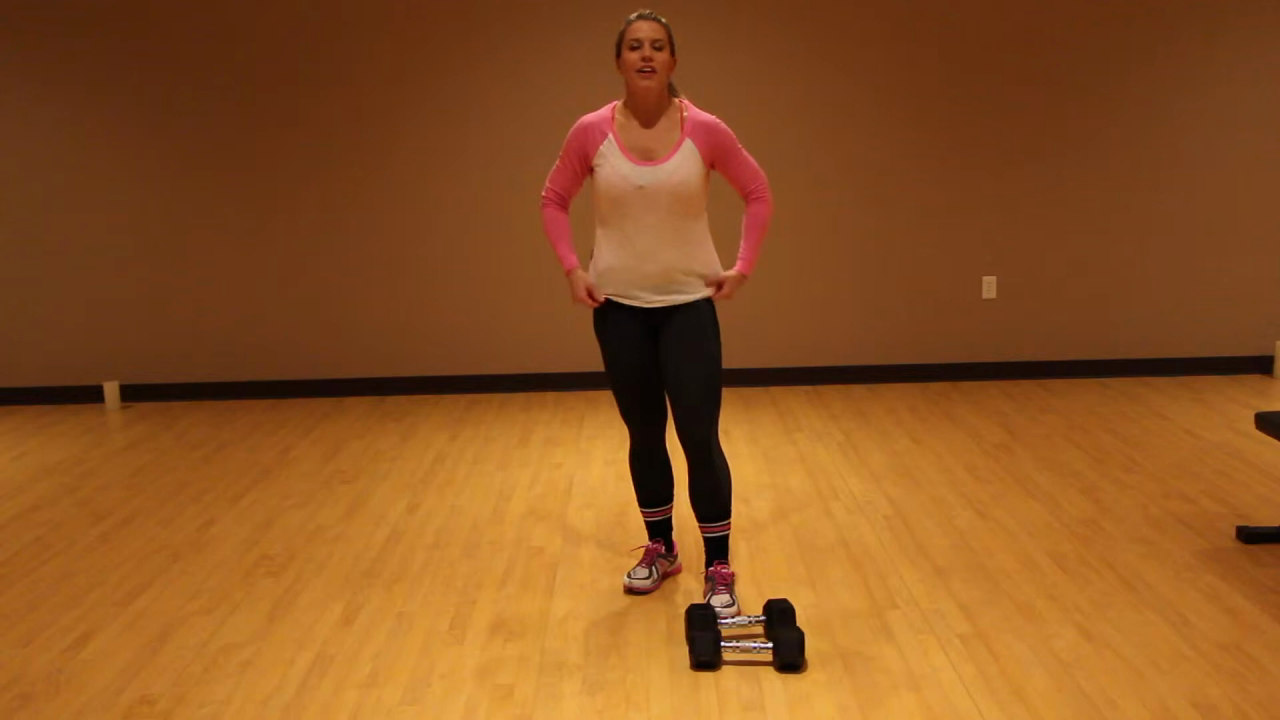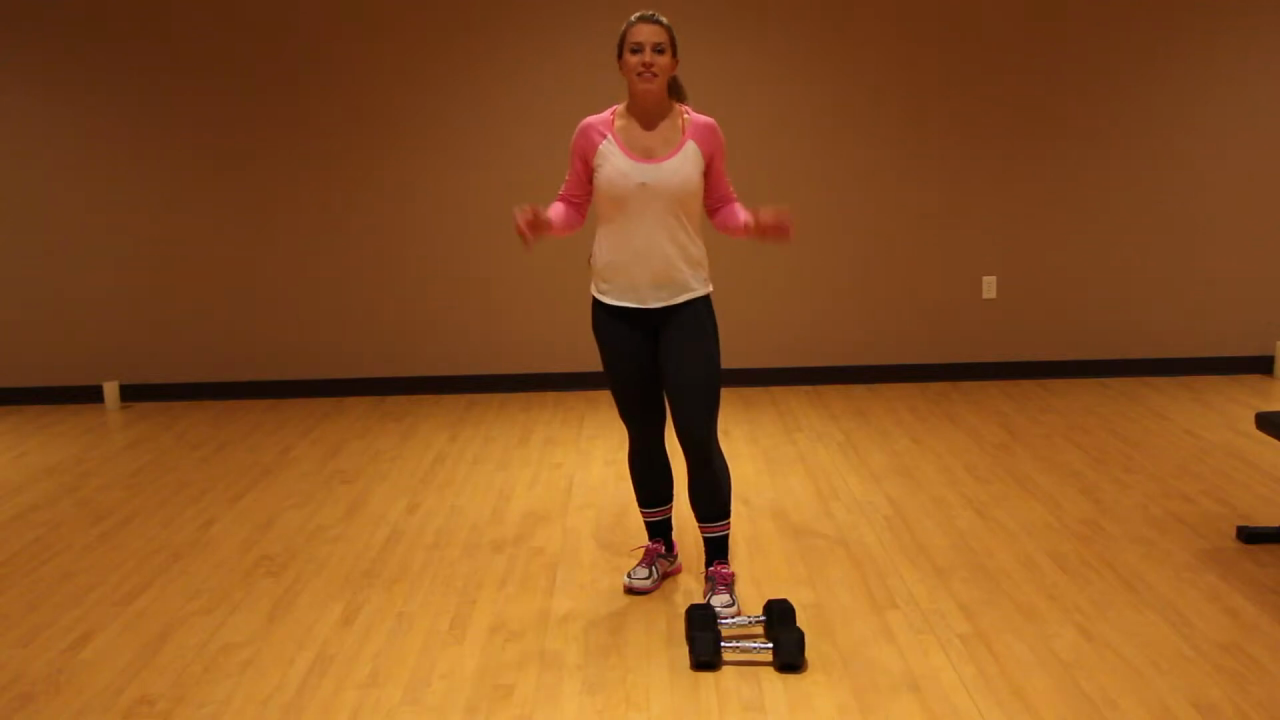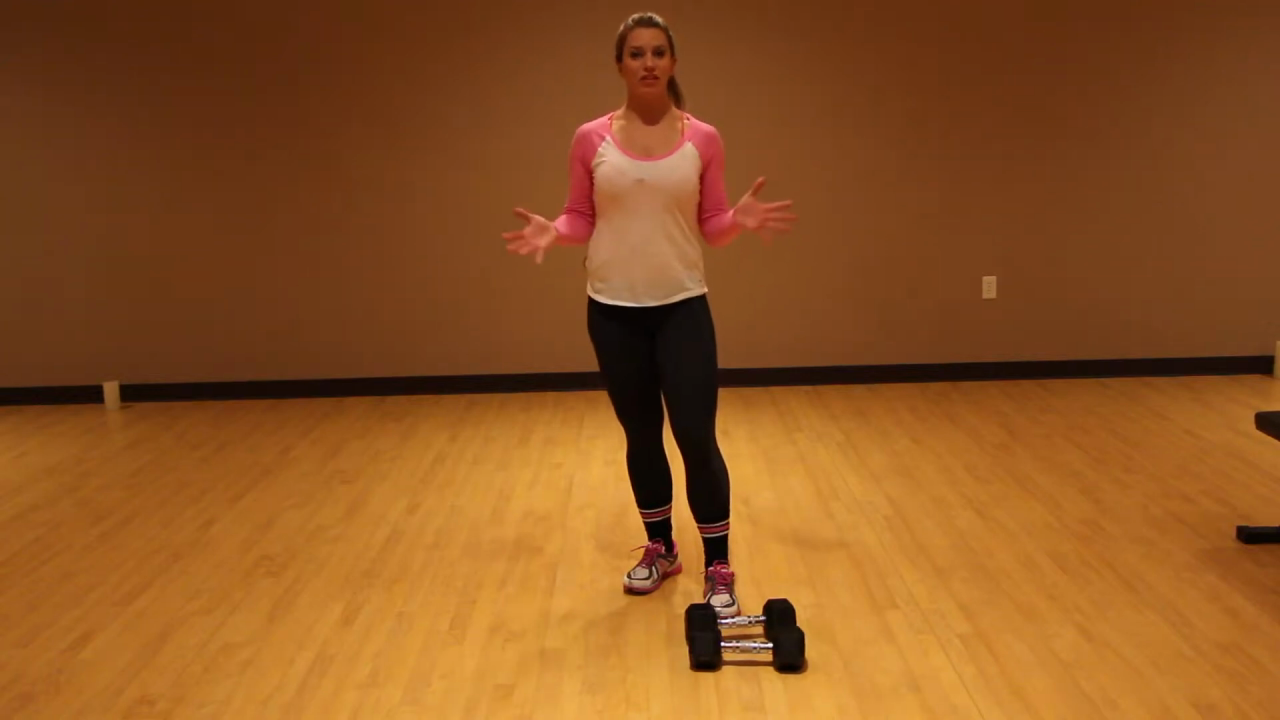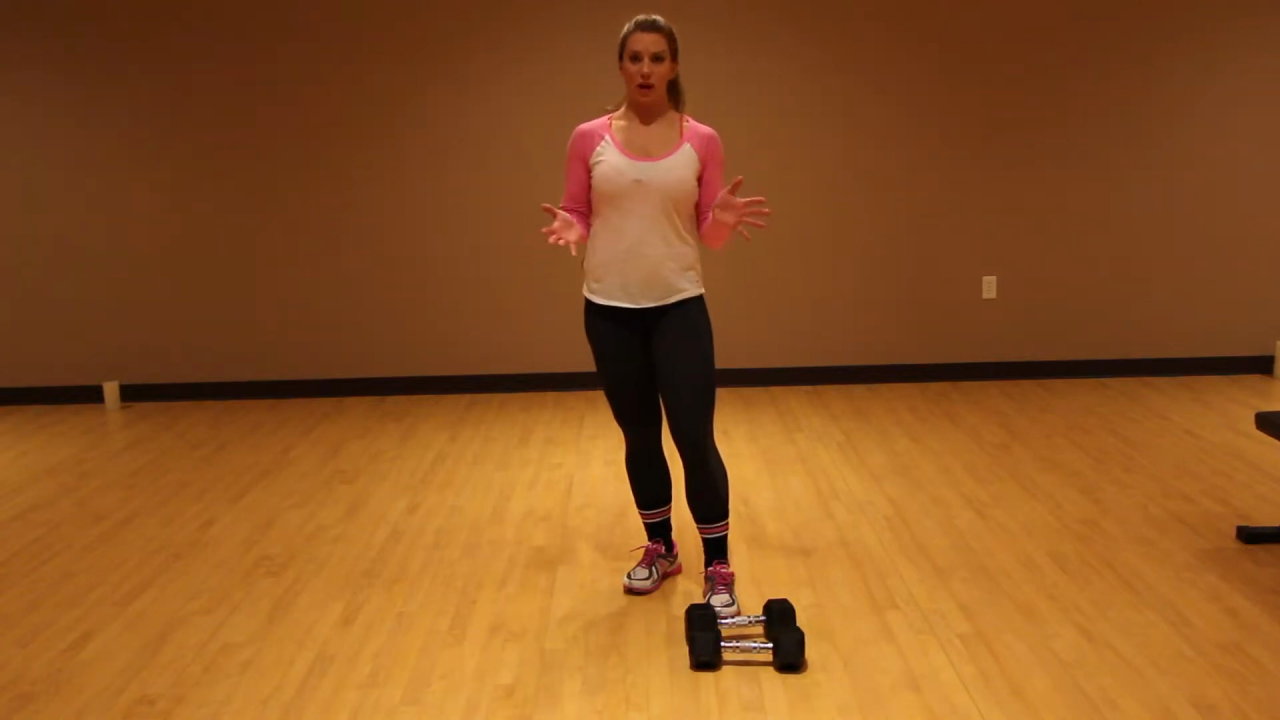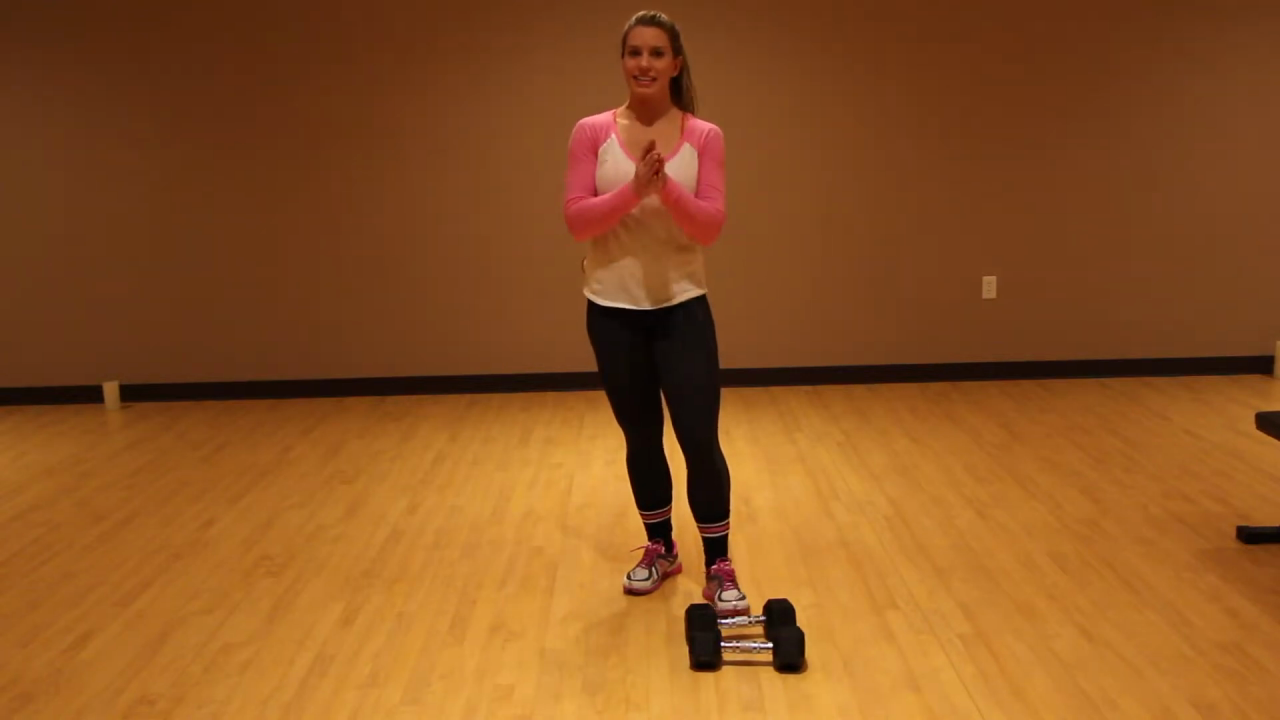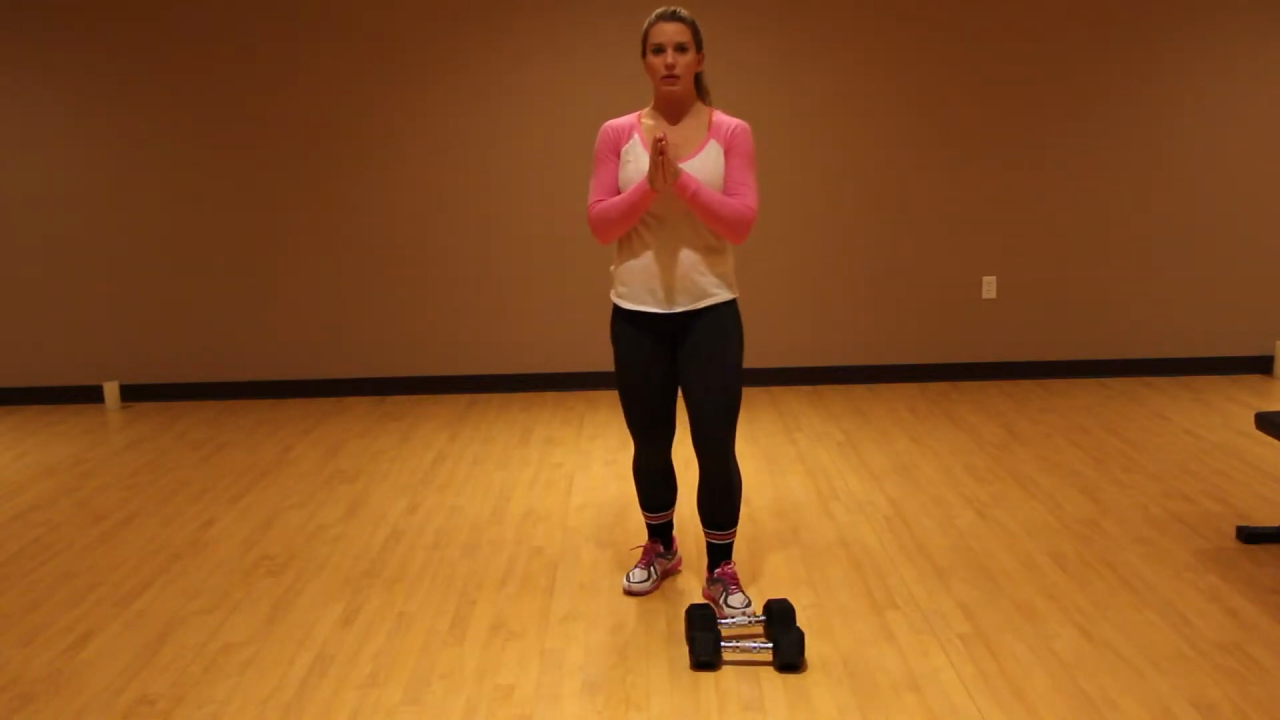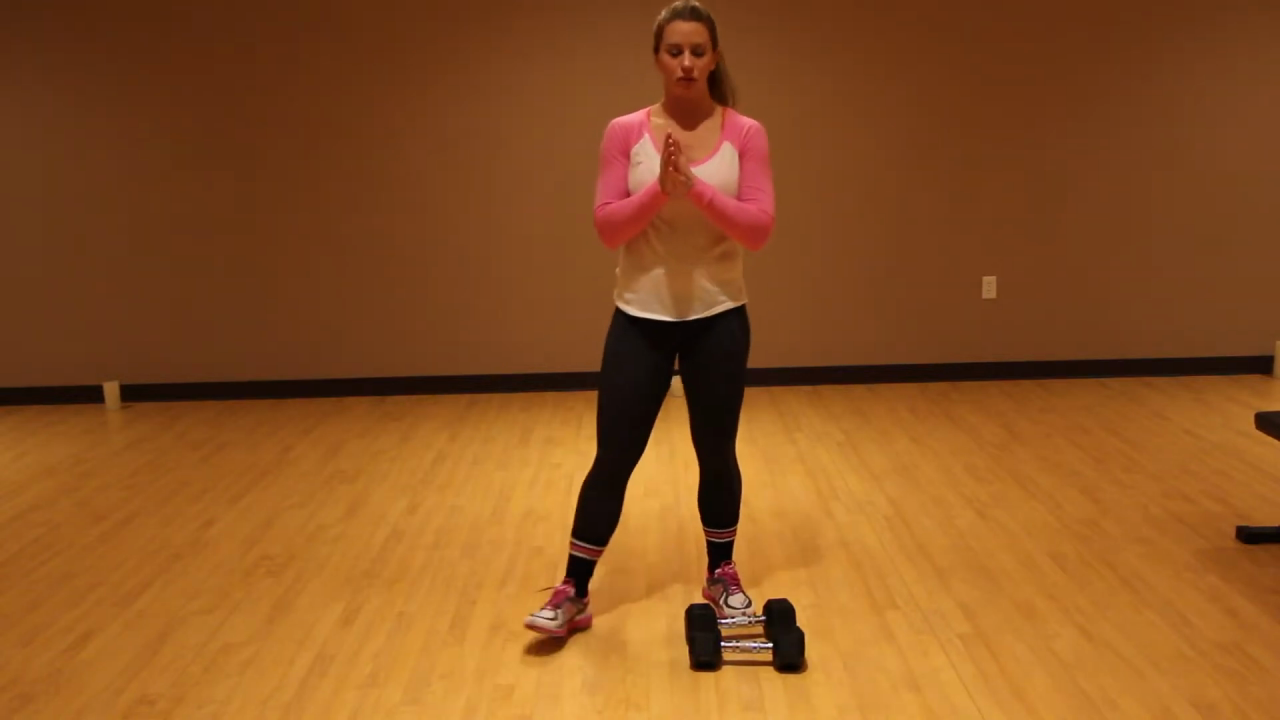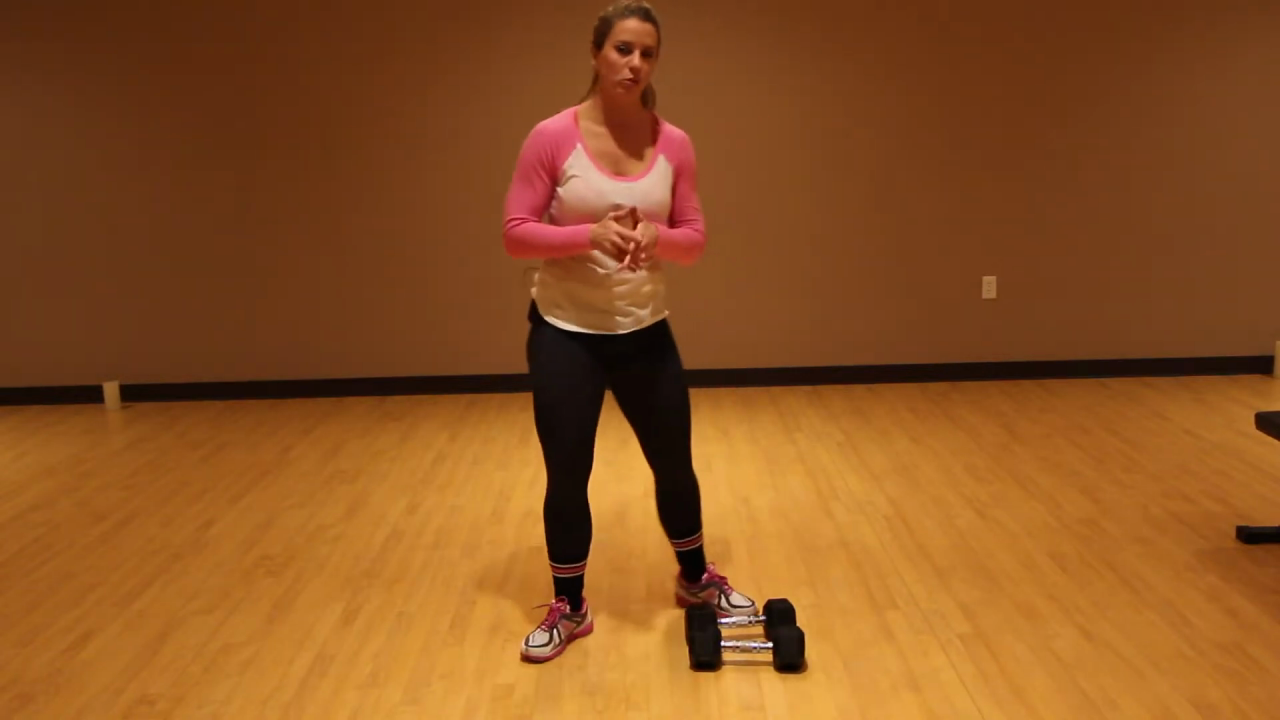
dt=0.5s
person 1, frame 1
left shoulder: (705, 130)
right shoulder: (590, 131)
left elbow: (758, 193)
right elbow: (553, 200)
left wrist: (742, 267)
right wrist: (572, 268)
left hip: (688, 304)
right hip: (619, 307)
left knee: (699, 437)
right knee: (644, 436)
left ankle: (719, 568)
right ankle: (660, 549)
person 1, frame 2
left shoulder: (704, 132)
right shoulder: (592, 133)
left elbow: (720, 206)
right elbow: (573, 206)
left wrist: (753, 223)
right wrist: (543, 222)
left hip: (687, 306)
right hip: (617, 309)
left knee: (700, 437)
right knee: (643, 435)
left ankle: (719, 568)
right ankle: (660, 549)
person 1, frame 3
left shoulder: (703, 138)
right shoulder: (591, 138)
left elbow: (710, 224)
right elbow: (580, 217)
left wrist: (740, 221)
right wrist: (552, 231)
left hip: (682, 306)
right hip: (613, 308)
left knee: (697, 438)
right knee: (641, 436)
left ankle: (718, 568)
right ankle: (660, 549)
person 1, frame 4
left shoulder: (702, 140)
right shoulder: (589, 137)
left elbow: (708, 232)
right elbow: (575, 211)
left wrist: (724, 219)
right wrist: (570, 227)
left hip: (679, 307)
right hip: (610, 309)
left knee: (695, 438)
right knee: (639, 437)
left ankle: (718, 567)
right ankle: (659, 548)
person 1, frame 5
left shoulder: (704, 136)
right shoulder: (591, 132)
left elbow: (710, 226)
right elbow: (576, 220)
left wrist: (664, 187)
right wrist: (633, 187)
left hip: (682, 305)
right hip: (613, 309)
left knee: (699, 438)
right knee: (641, 437)
left ankle: (719, 567)
right ankle: (660, 550)
person 1, frame 6
left shoulder: (732, 133)
right shoulder: (617, 134)
left elbow: (742, 223)
right elbow: (600, 224)
left wrist: (682, 180)
right wrist: (649, 185)
left hip: (710, 311)
right hip: (637, 313)
left knee: (716, 447)
right knee: (650, 444)
left ankle: (721, 571)
right ankle: (660, 547)
person 1, frame 7
left shoulder: (746, 134)
right shoulder: (625, 132)
left elbow: (759, 231)
right elbow: (607, 227)
left wrist: (695, 188)
right wrist: (660, 189)
left hip: (718, 318)
right hip: (640, 317)
left knee: (716, 454)
right knee: (614, 456)
left ankle: (721, 576)
right ankle: (574, 592)
person 1, frame 8
left shoulder: (674, 144)
right shoulder: (552, 137)
left elbow: (694, 239)
right elbow: (515, 233)
left wrist: (654, 237)
right wrist: (591, 235)
left hip: (644, 331)
right hip: (564, 331)
left knee: (673, 464)
right knee: (566, 474)
left ankle: (697, 578)
right ankle: (568, 608)
